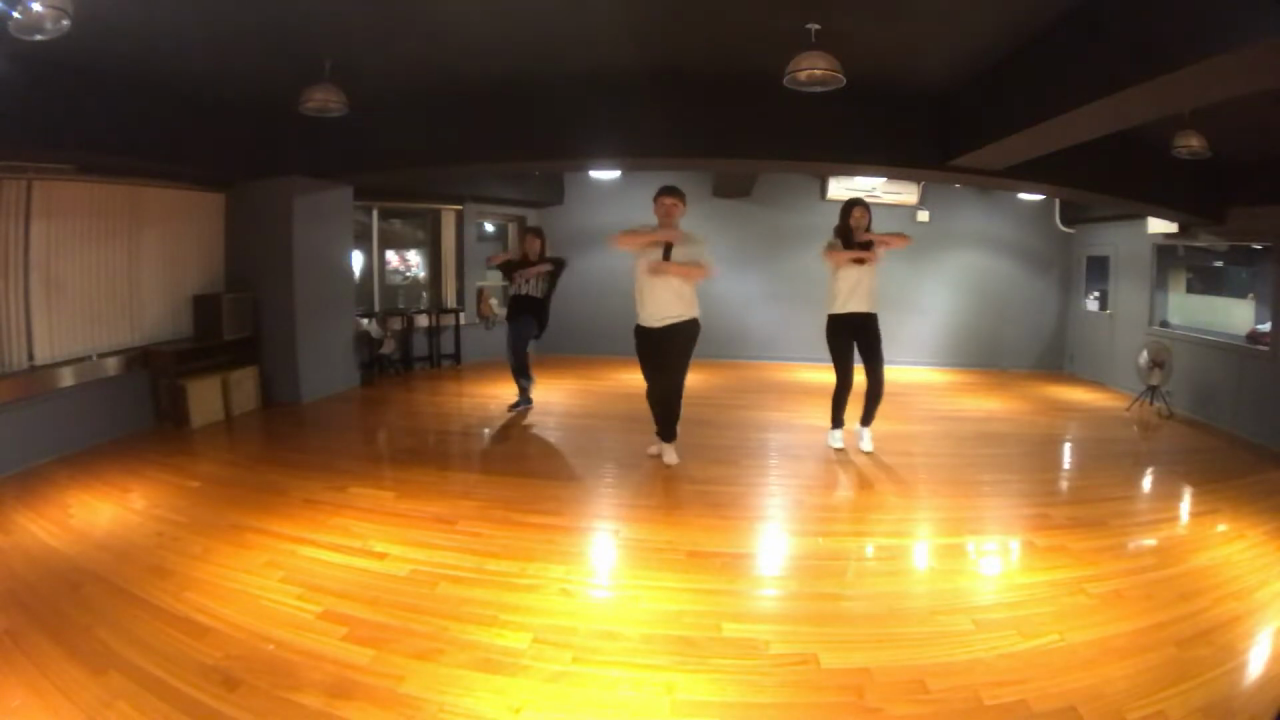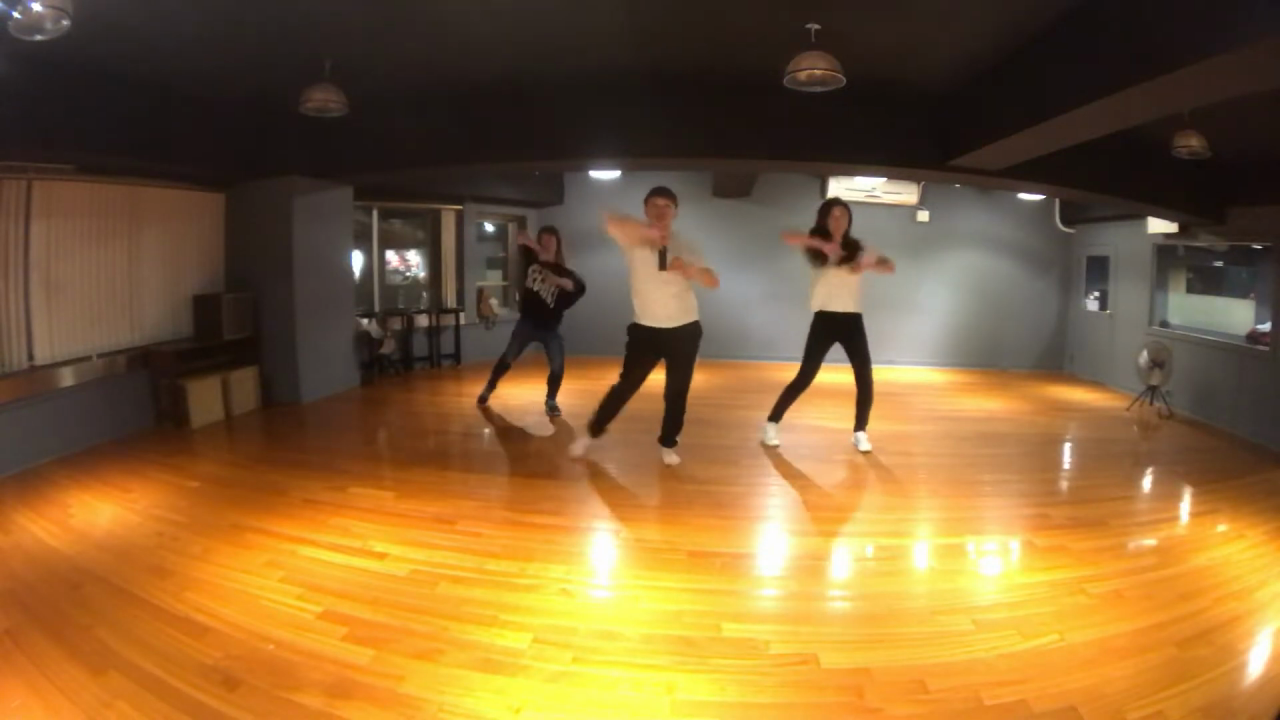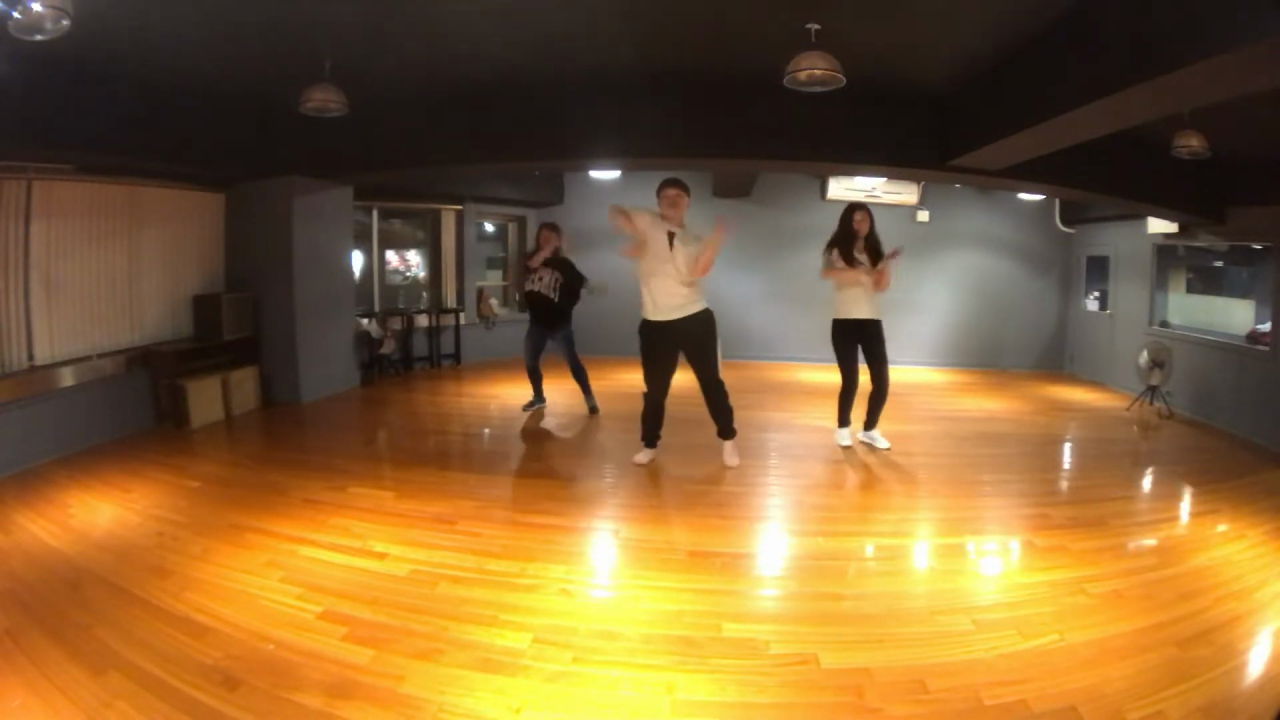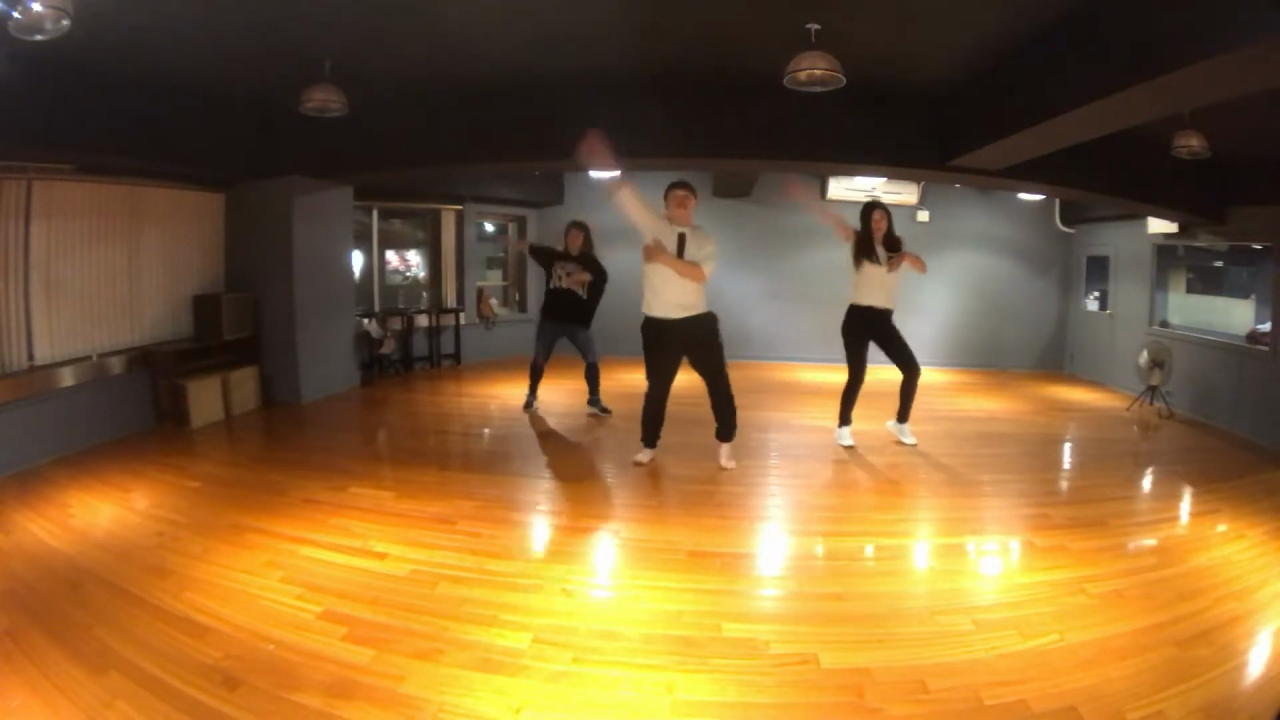
dt=0.7s
person 1, frame 1
left shoulder: (693, 244)
right shoulder: (645, 236)
left elbow: (699, 273)
right elbow: (620, 240)
left wrist: (666, 266)
right wrist: (656, 235)
left hip: (682, 324)
right hip: (647, 326)
left knee: (672, 384)
right knee: (655, 387)
left ankle: (668, 441)
right ankle: (663, 437)
person 1, frame 2
left shoulder: (686, 248)
right shoulder: (635, 240)
left elbow: (713, 282)
right elbow: (611, 223)
left wrist: (691, 270)
right wrist: (652, 232)
left hip: (684, 330)
right hip: (646, 329)
left knee: (677, 391)
right knee: (626, 384)
left ankle: (668, 444)
right ankle: (592, 433)
person 1, frame 3
left shoulder: (694, 241)
right shoulder: (644, 222)
left elbow: (696, 274)
right elbow: (615, 213)
left wrist: (716, 243)
right wrist: (634, 236)
left hip: (694, 320)
right hip: (656, 324)
left knee: (710, 382)
right knee: (655, 388)
left ankle: (728, 440)
right ankle: (649, 445)
person 1, frame 4
left shoulder: (705, 240)
right shoulder: (653, 226)
left elbow: (700, 275)
right elbow: (625, 196)
left wrist: (665, 258)
right wrist: (607, 165)
left hip: (697, 322)
right hip: (659, 325)
left knee: (719, 382)
right knee: (657, 388)
left ankle: (725, 442)
right ankle: (649, 445)
person 2, frame 1
left shoulder: (874, 244)
right shoulder: (838, 243)
left elbow: (904, 240)
right elbow: (831, 256)
left wrist: (874, 238)
right wrist: (861, 252)
left hip: (867, 319)
right hip: (839, 319)
left knee: (876, 378)
right knee: (844, 379)
left ankle: (864, 428)
right ankle: (836, 429)
person 2, frame 2
left shoulder: (858, 249)
right shoulder: (817, 245)
left elbow: (889, 266)
right elbow: (787, 238)
left wrist: (867, 265)
right wrist: (819, 243)
left hip: (852, 320)
right hip: (824, 320)
left knee: (865, 382)
right knee: (804, 378)
left ankle: (860, 432)
right ankle: (772, 423)
person 2, frame 3
left shoulder: (876, 253)
right shoulder: (836, 250)
left elbow: (883, 286)
right elbow: (828, 274)
left wrist: (880, 268)
right wrist: (862, 272)
left hip: (871, 324)
right hip: (844, 324)
left knee: (881, 382)
right knee: (850, 382)
left ankle: (869, 430)
right ankle: (843, 428)
person 2, frame 4
left shoulder: (896, 246)
right shoulder: (858, 241)
left elbow: (922, 269)
right elbow: (835, 221)
left wrist: (907, 257)
left hip: (883, 319)
right hip: (858, 316)
left knee: (912, 369)
right knee: (856, 376)
left ankle: (901, 423)
right ankle: (843, 427)
person 3, frame 1
left shoulder: (545, 264)
right shoulder: (516, 263)
left elbow: (559, 263)
right elbow: (492, 262)
left wrist: (536, 269)
right wrist: (505, 257)
left hip: (532, 317)
right hip: (514, 317)
left knee: (517, 346)
right knee: (514, 357)
left ankle: (526, 379)
right ankle: (524, 397)
person 3, frame 2
left shoulder: (563, 271)
right shoulder: (533, 261)
left elbow: (579, 289)
right elbow: (523, 239)
left wrist: (559, 280)
right wrist: (537, 249)
left hip: (549, 326)
right hip: (527, 322)
left knee: (557, 366)
right knee: (508, 357)
left ankle: (551, 401)
right ankle: (489, 389)
person 3, frame 3
left shoulder: (564, 264)
right shoulder: (534, 259)
left elbow: (580, 282)
right elbow: (532, 264)
right wrist: (547, 249)
left hip: (559, 322)
right hip: (537, 322)
left knee: (572, 361)
right knee: (530, 361)
left ankle: (590, 399)
right ankle: (538, 397)
person 3, frame 4
left shoulder: (590, 262)
right shoulder: (554, 256)
left elbow: (602, 277)
right elbow: (531, 248)
left wrist: (583, 276)
right wrist: (515, 242)
left hip: (577, 321)
right hip: (551, 319)
left knee: (591, 359)
right knee: (539, 359)
left ankle: (594, 400)
right ankle: (531, 396)
